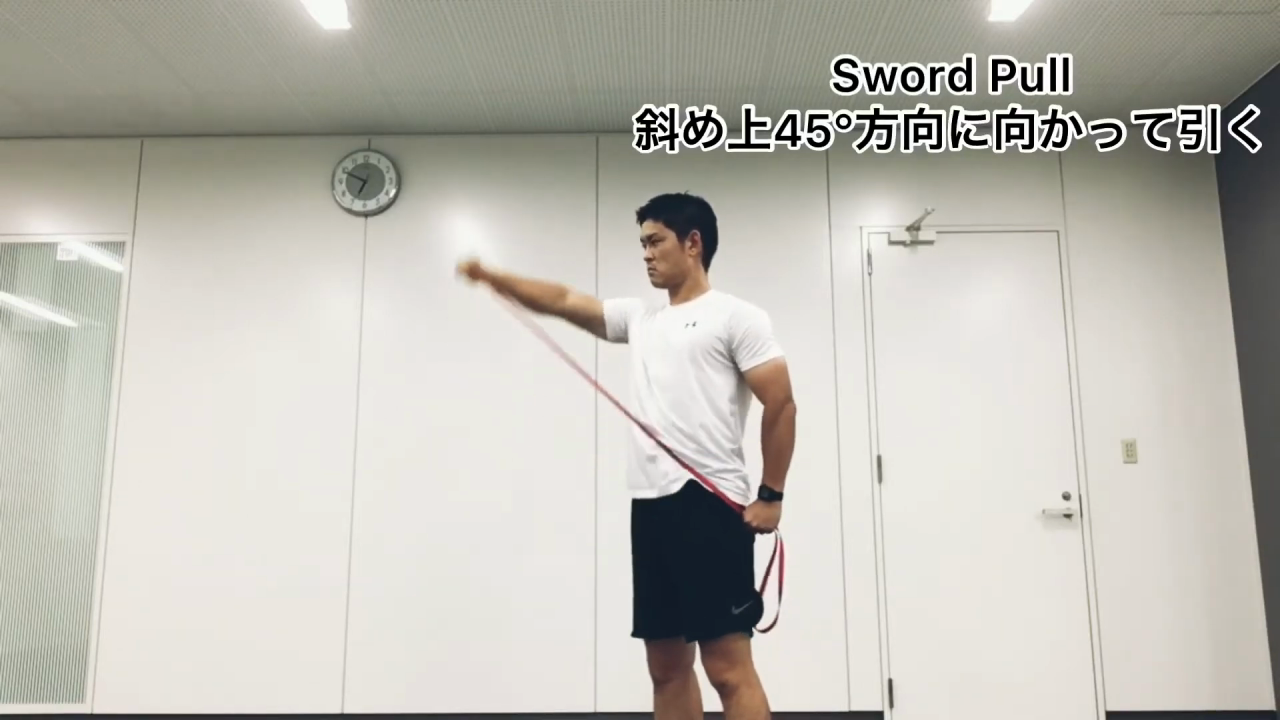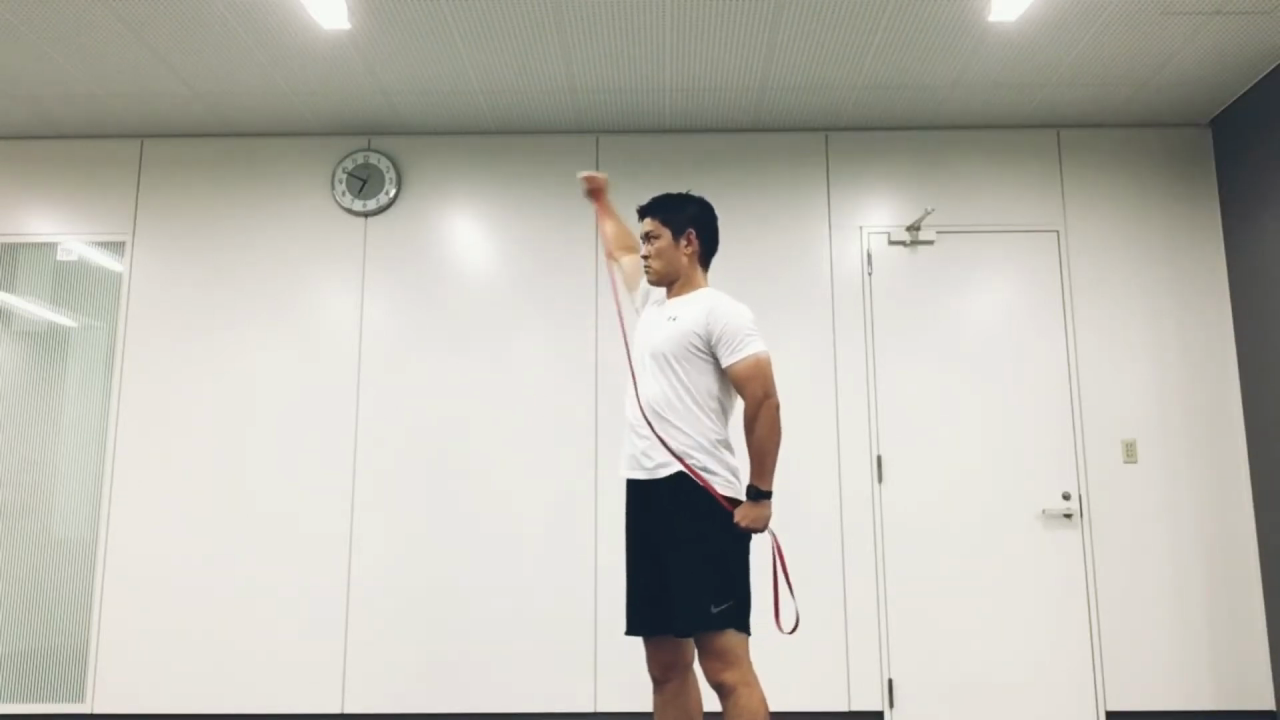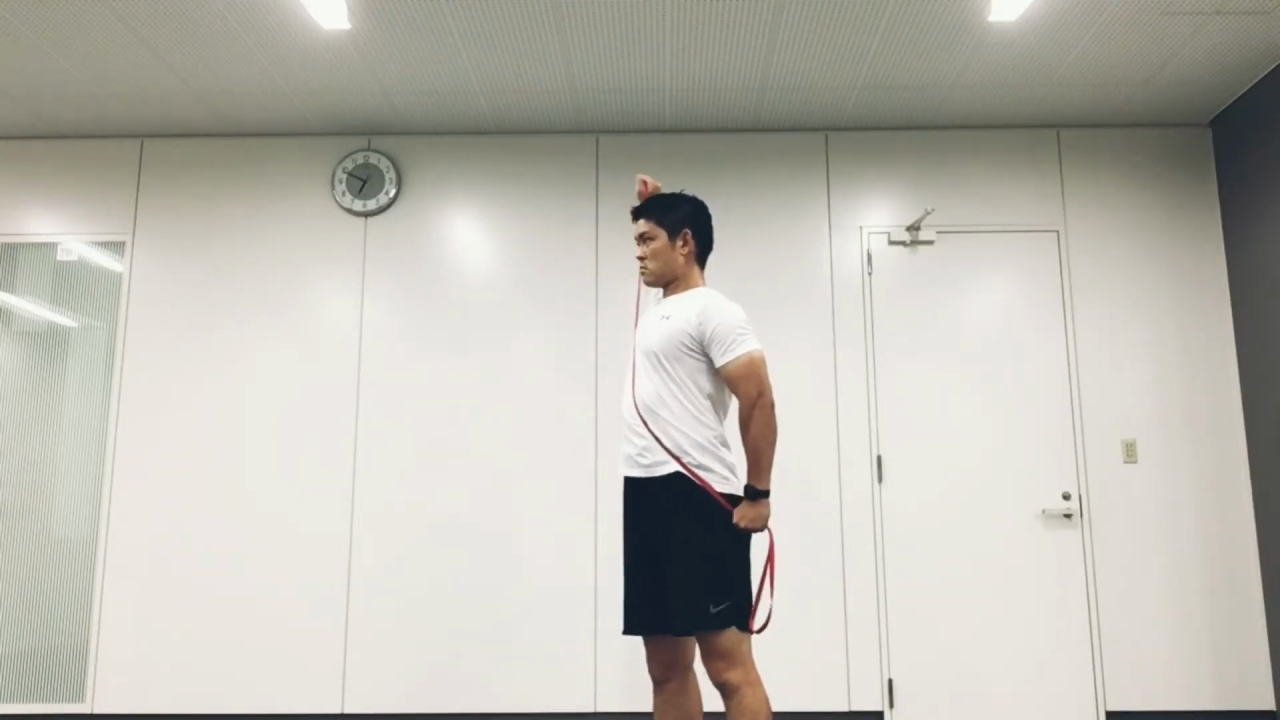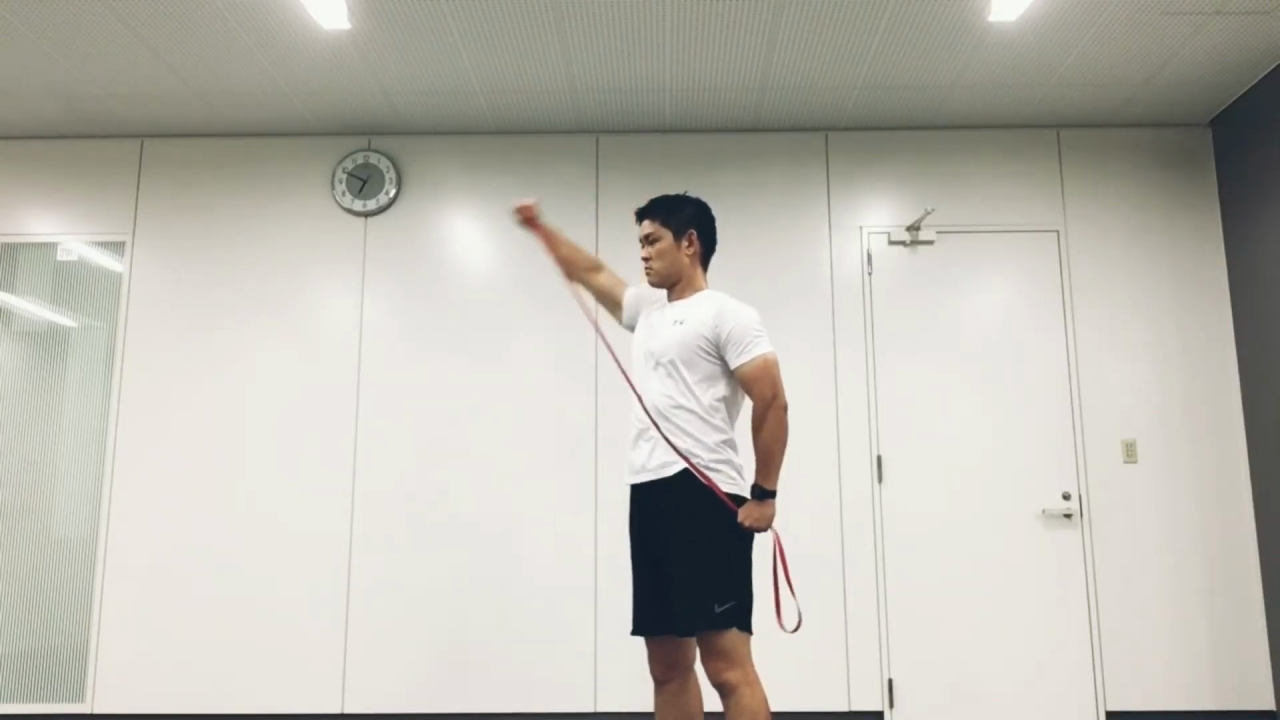
dt=0.4s
person 1, frame 1
left shoulder: (735, 317)
right shoulder: (640, 318)
left elbow: (781, 405)
right elbow: (560, 300)
left wrist: (770, 495)
right wrist: (491, 274)
left hip: (709, 507)
right hip: (652, 505)
left knee: (728, 665)
right knee: (667, 663)
person 1, frame 2
left shoulder: (718, 312)
right shoulder: (654, 304)
left elbow: (763, 403)
right elbow: (619, 251)
left wrist: (758, 495)
right wrist: (601, 201)
left hip: (697, 501)
right hip: (647, 496)
left knee: (725, 663)
right knee: (667, 664)
person 1, frame 3
left shoulder: (712, 311)
right shoulder: (661, 308)
left elbow: (759, 401)
right elbow: (653, 259)
left wrist: (757, 494)
right wrist: (647, 203)
left hip: (695, 498)
right hip: (645, 497)
left knee: (727, 663)
right knee: (667, 663)
person 1, frame 4
left shoulder: (724, 315)
right shoulder: (648, 310)
left elbow: (772, 404)
right elbow: (592, 274)
left wrist: (763, 495)
right wrist: (541, 227)
left hip: (703, 499)
right hip: (648, 498)
left knee: (727, 663)
right knee: (668, 662)
